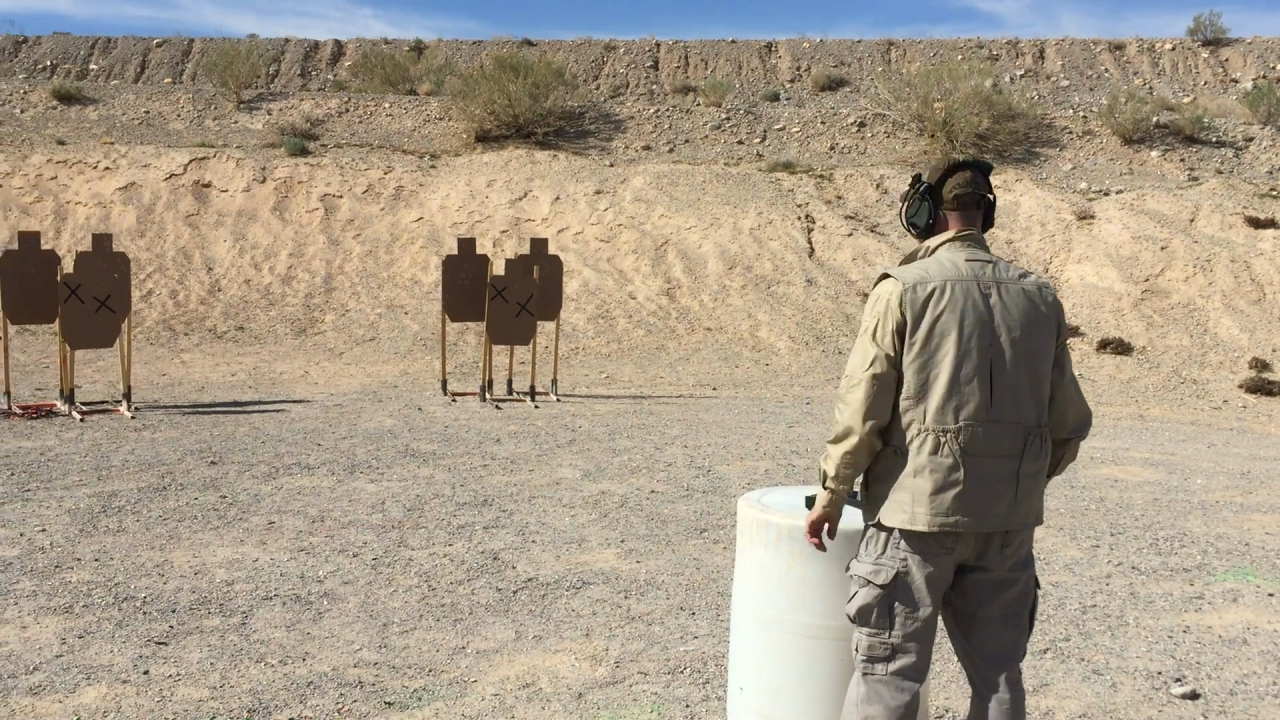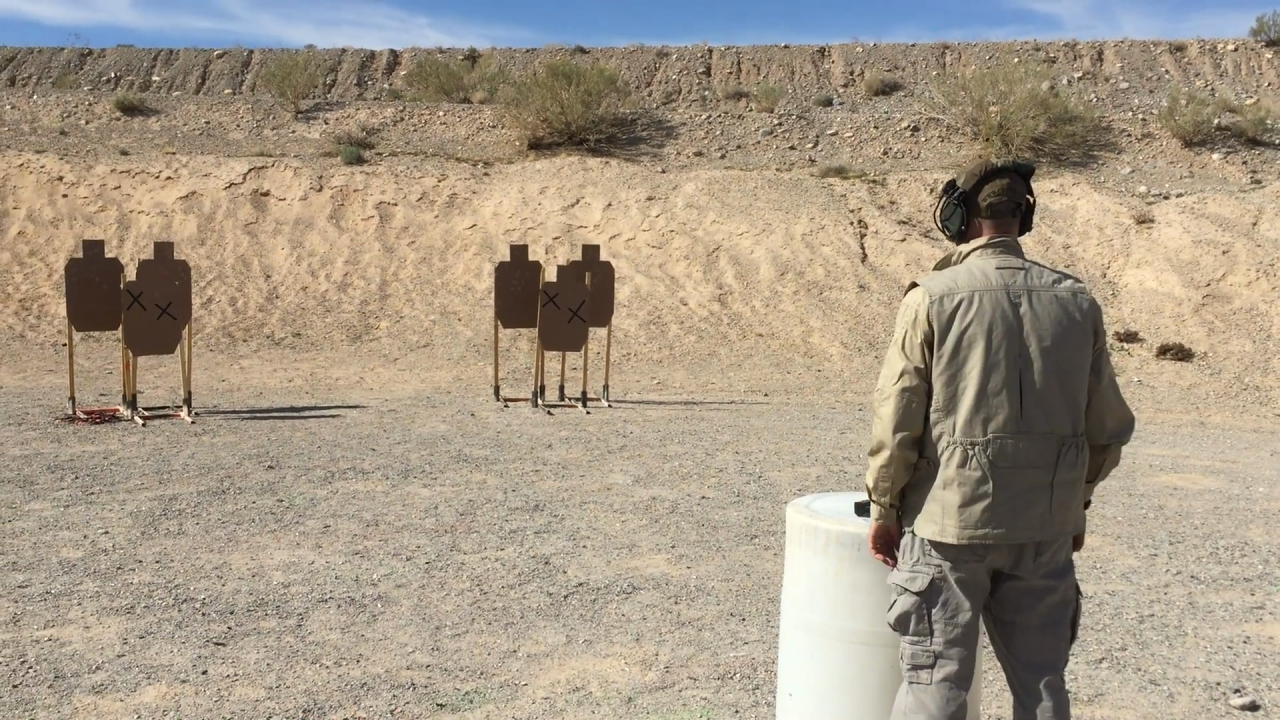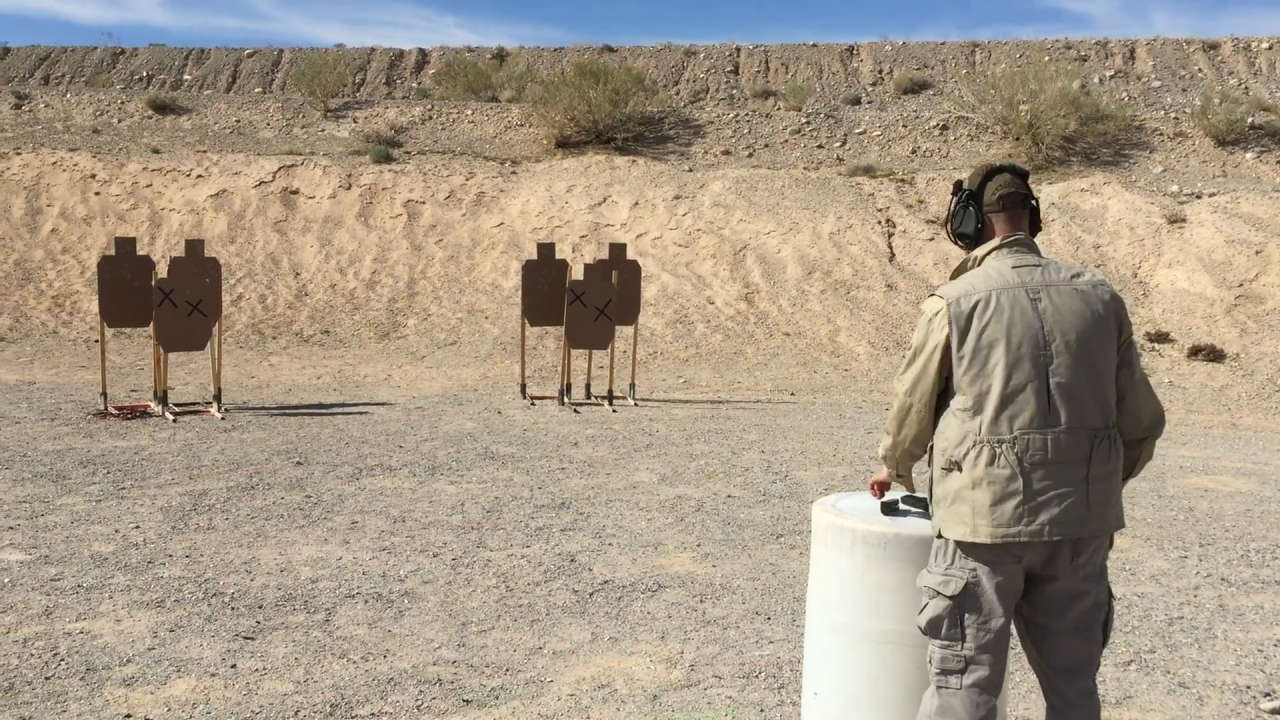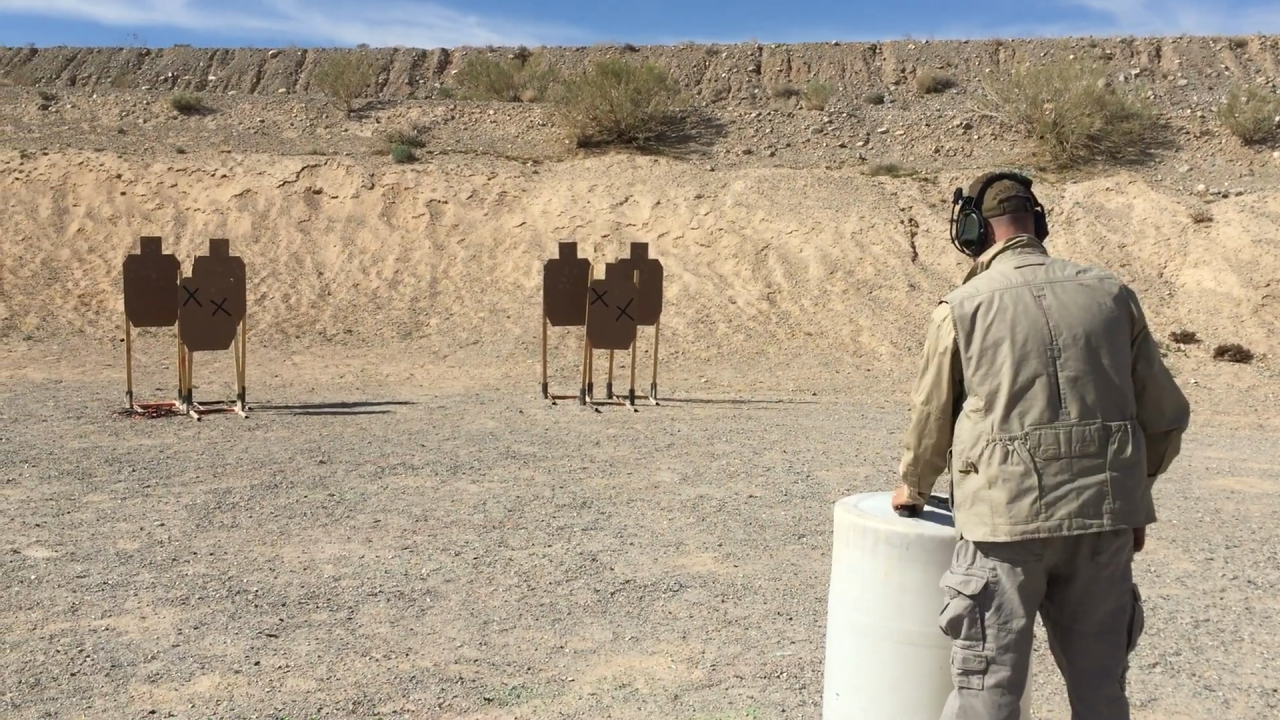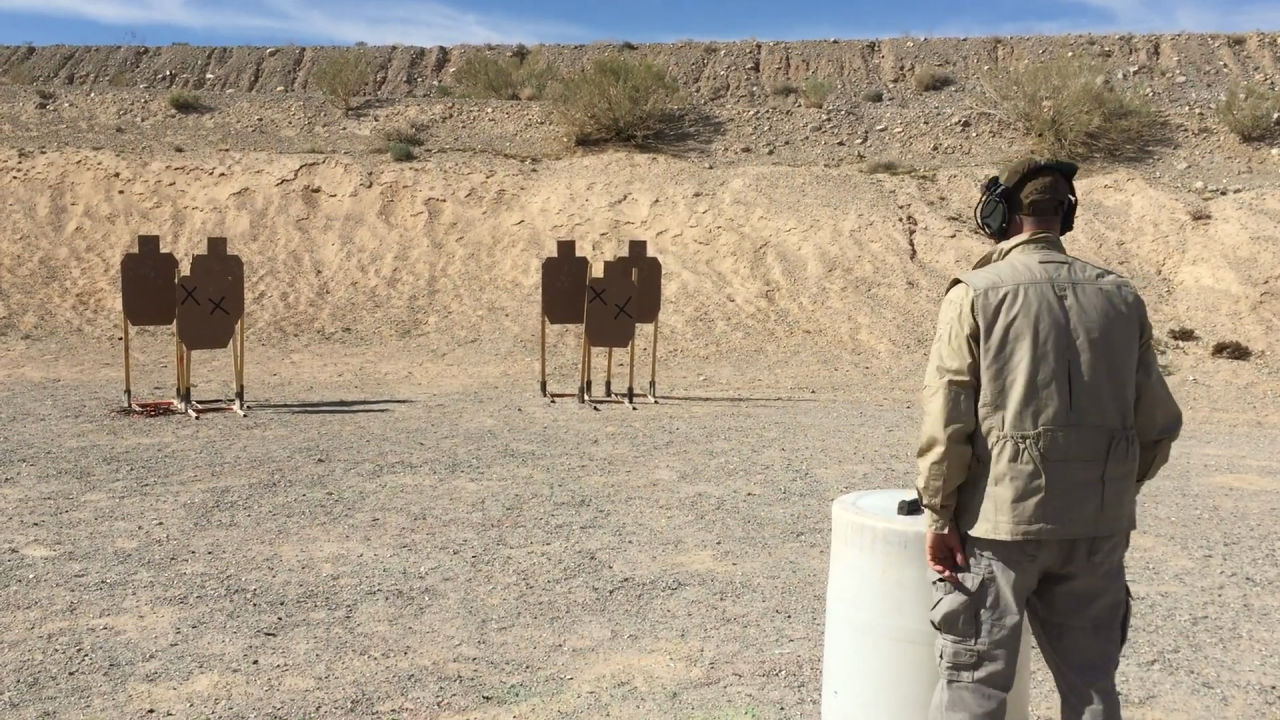
dt=1s
person 1, frame 1
left shoulder: (904, 290)
right shoulder: (1039, 297)
left elbow: (863, 407)
right elbow: (1067, 421)
left wrist: (832, 494)
left hip: (918, 510)
right hip: (1006, 516)
left knee: (888, 670)
right knee: (996, 672)
person 1, frame 2
left shoulder: (933, 298)
right shoulder: (1076, 302)
left elbow: (896, 420)
right elbow: (1107, 426)
left wrist: (883, 508)
right wrist: (1077, 500)
left hip: (951, 520)
right hip: (1045, 525)
person 1, frame 3
left shoulder: (953, 303)
right shoulder: (1098, 297)
left elbow: (912, 407)
right elbow: (1140, 422)
left wrist: (893, 467)
left hip: (984, 517)
right hip: (1079, 522)
person 1, frame 4
left shoulder: (961, 309)
right shoulder: (1111, 294)
left elbow: (931, 418)
right elbow: (1164, 415)
left wrist: (912, 487)
right wrist: (1129, 494)
left hip: (1007, 517)
right hip: (1103, 516)
person 1, frame 5
left shoulder: (975, 296)
right shoulder: (1120, 297)
left elbow: (946, 420)
right elbow: (1157, 422)
left wrist: (937, 513)
left hip: (1001, 519)
right hip: (1094, 523)
